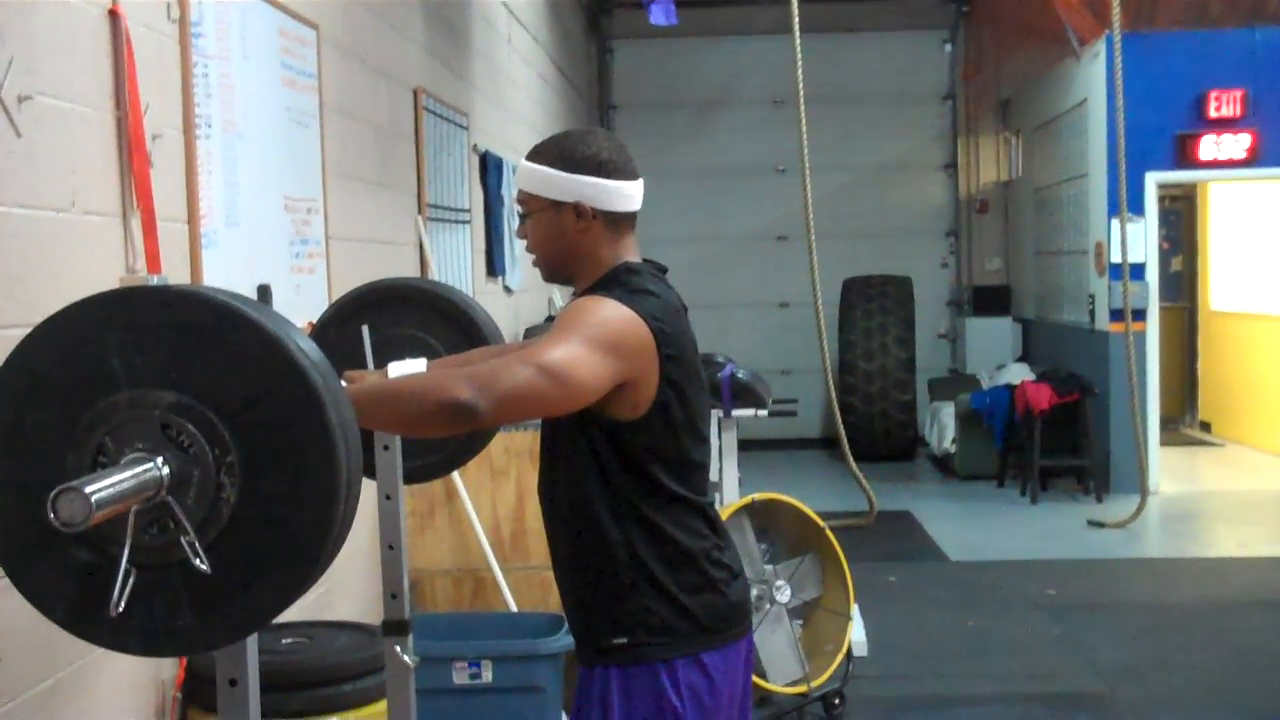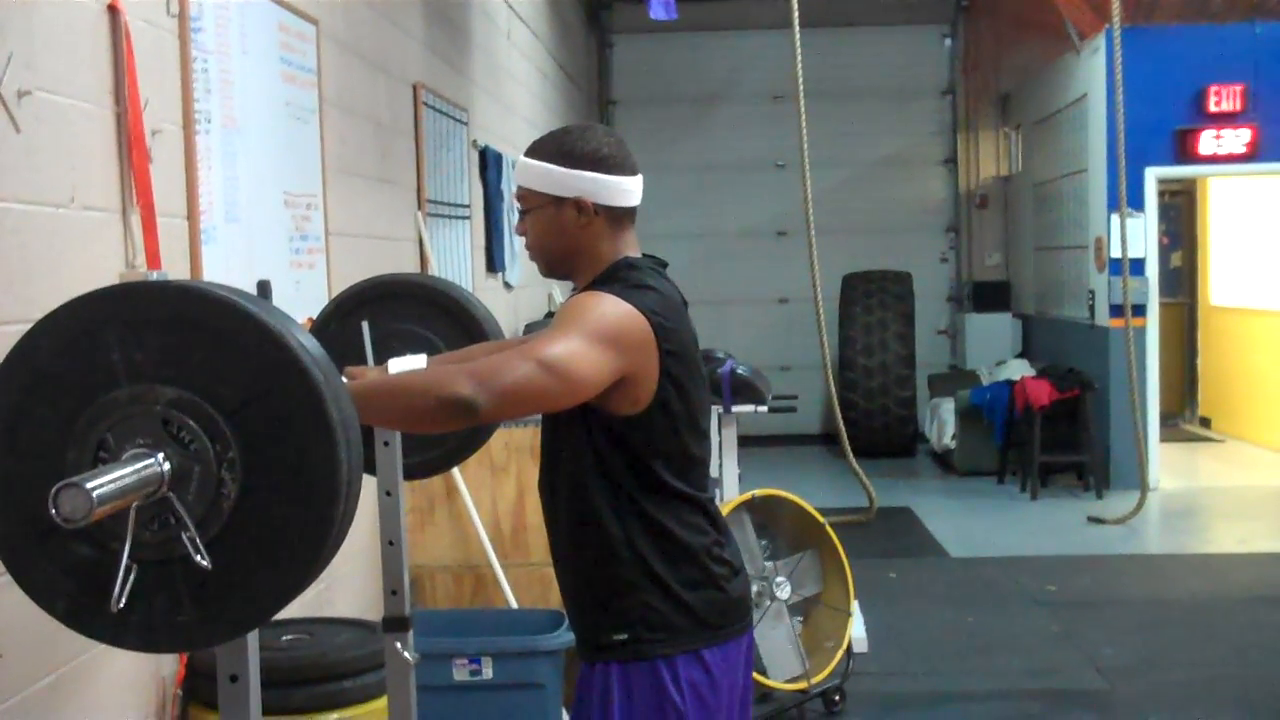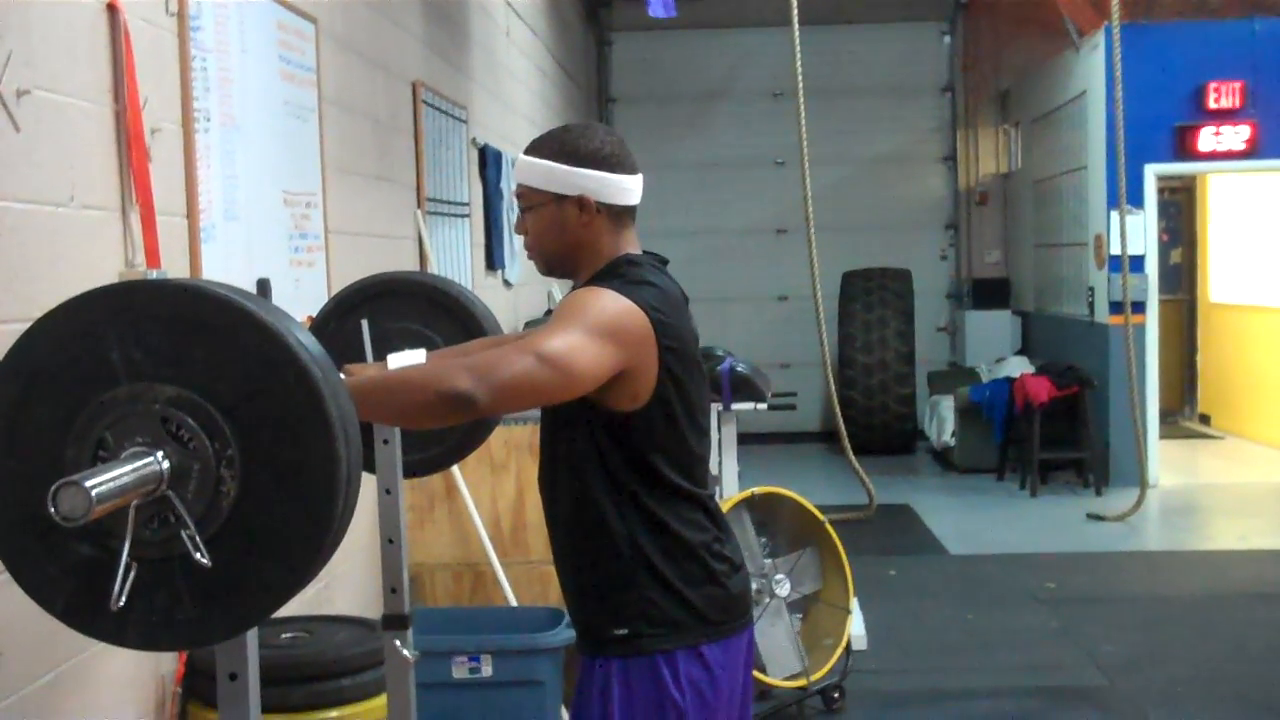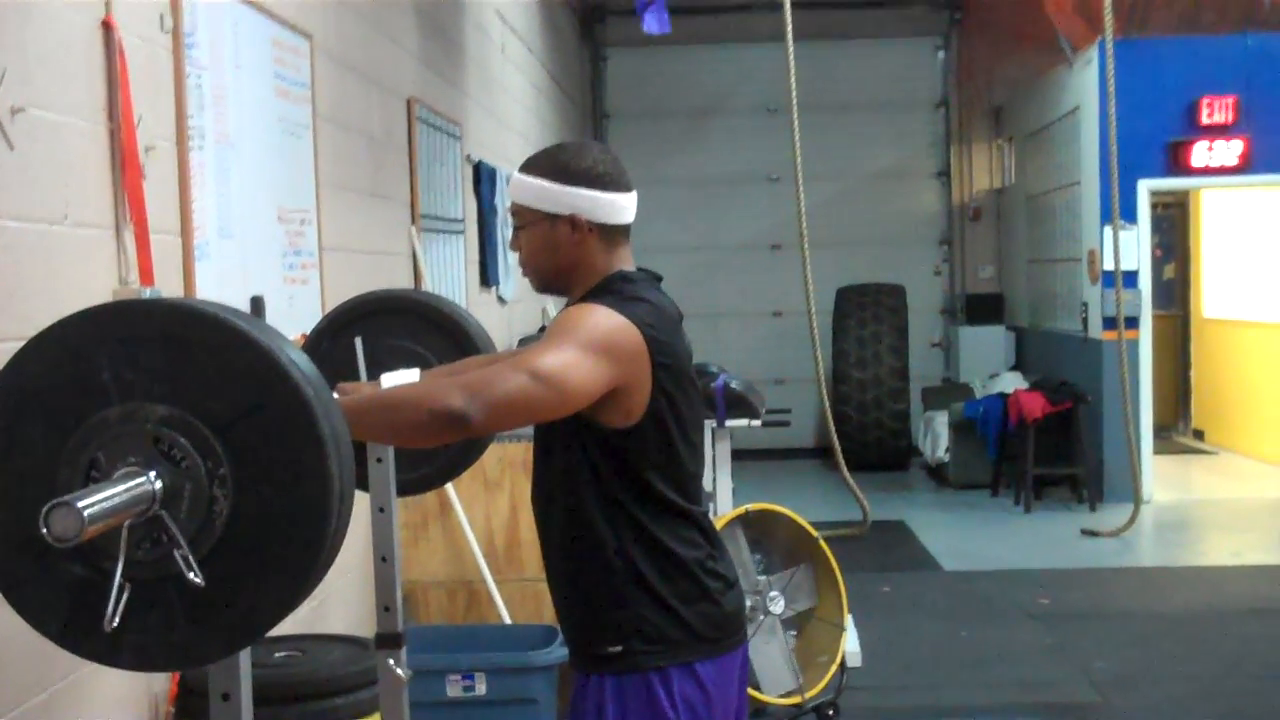
dt=0.2s
person 1, frame 1
left shoulder: (615, 321)
right shoulder: (638, 301)
left elbow: (467, 400)
right elbow: (520, 359)
right wrist: (386, 381)
left hip: (660, 640)
right hip: (689, 616)
person 1, frame 2
left shoulder: (615, 316)
right shoulder: (638, 296)
left elbow: (467, 395)
right elbow: (519, 356)
right wrist: (383, 378)
left hip: (661, 636)
right hip: (688, 612)
person 1, frame 3
left shoulder: (613, 312)
right shoulder: (639, 292)
left elbow: (466, 390)
right elbow: (517, 351)
right wrist: (382, 376)
left hip: (661, 632)
right hip: (690, 609)
person 1, frame 4
left shoulder: (608, 328)
right shoulder: (633, 310)
left elbow: (460, 408)
right elbow: (511, 368)
right wrist: (375, 393)
left hip: (655, 650)
right hip: (686, 626)
